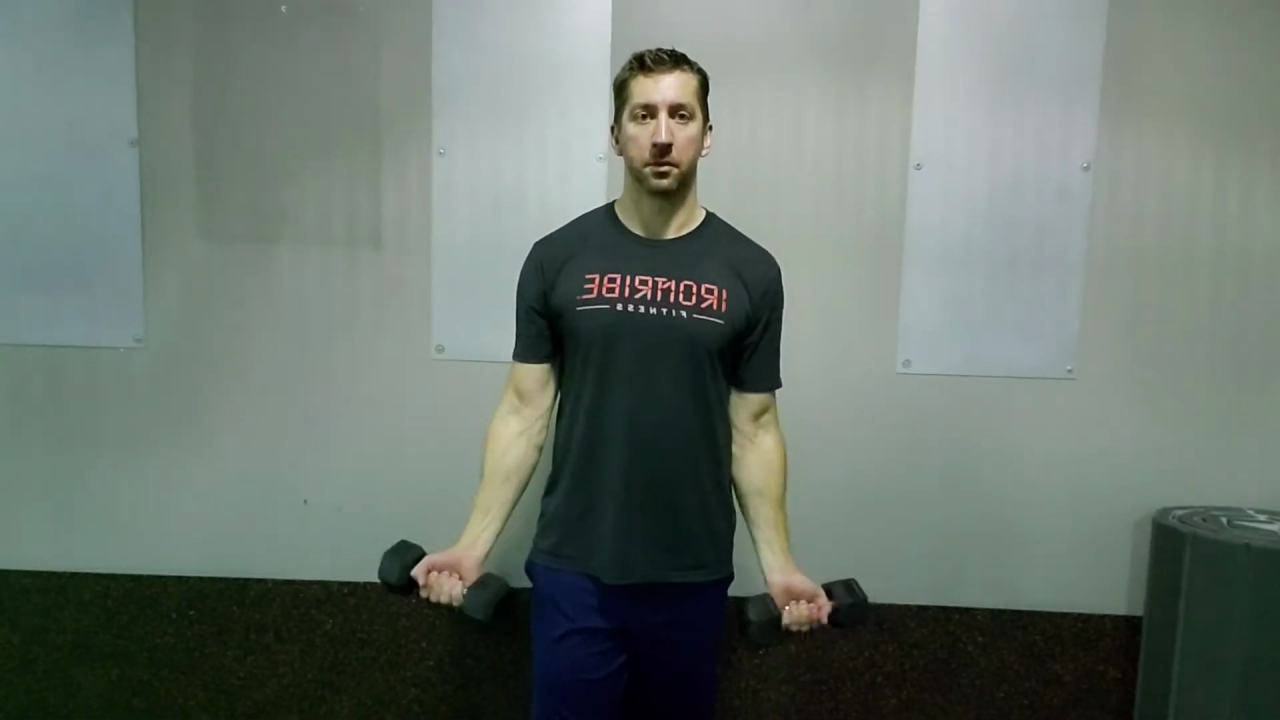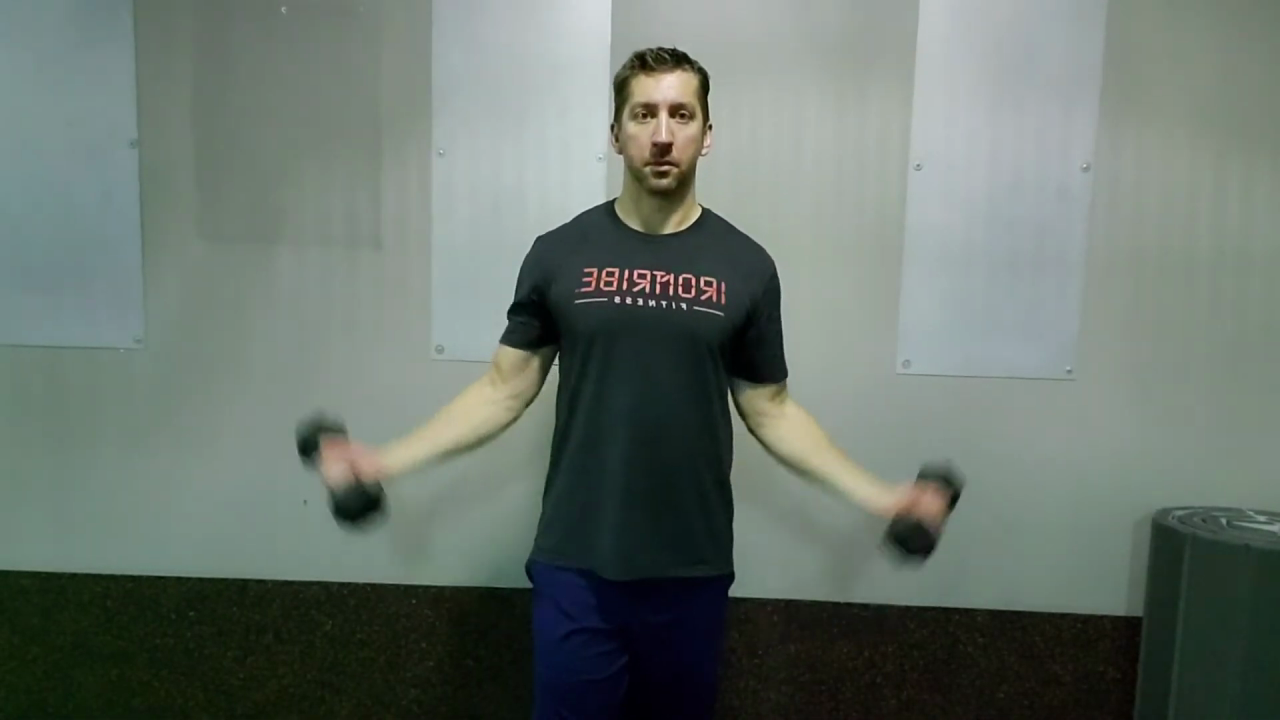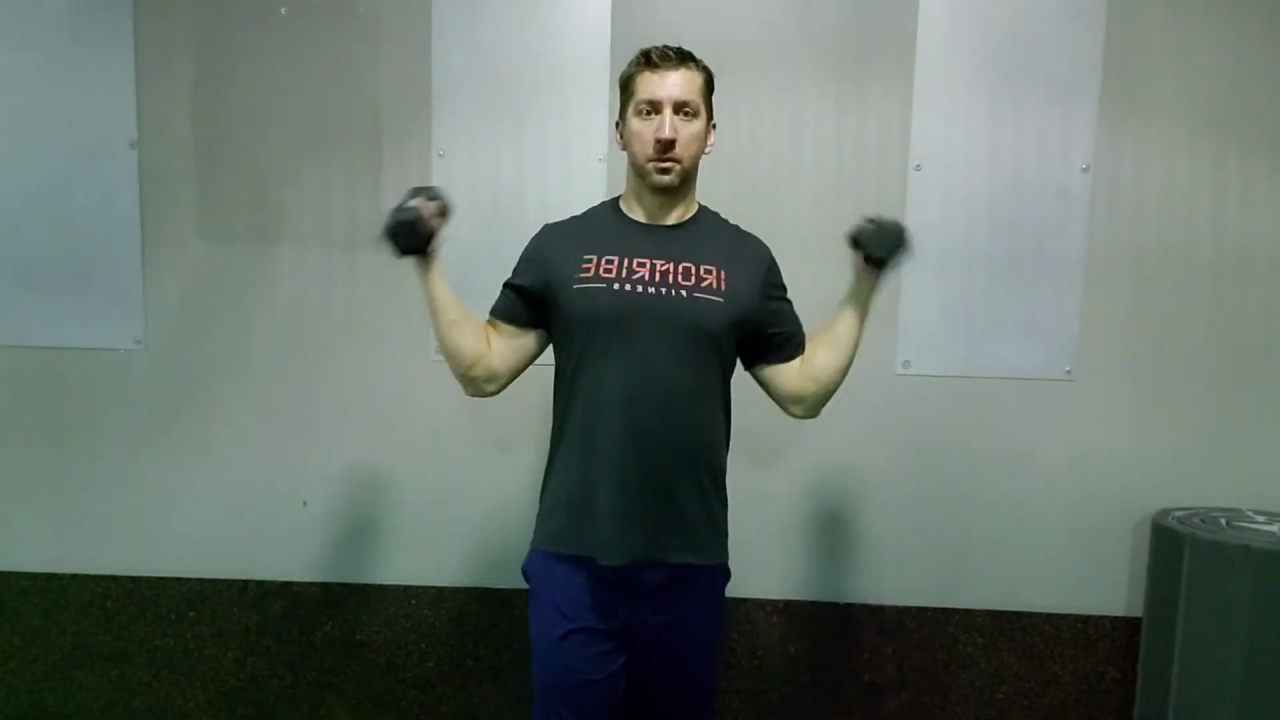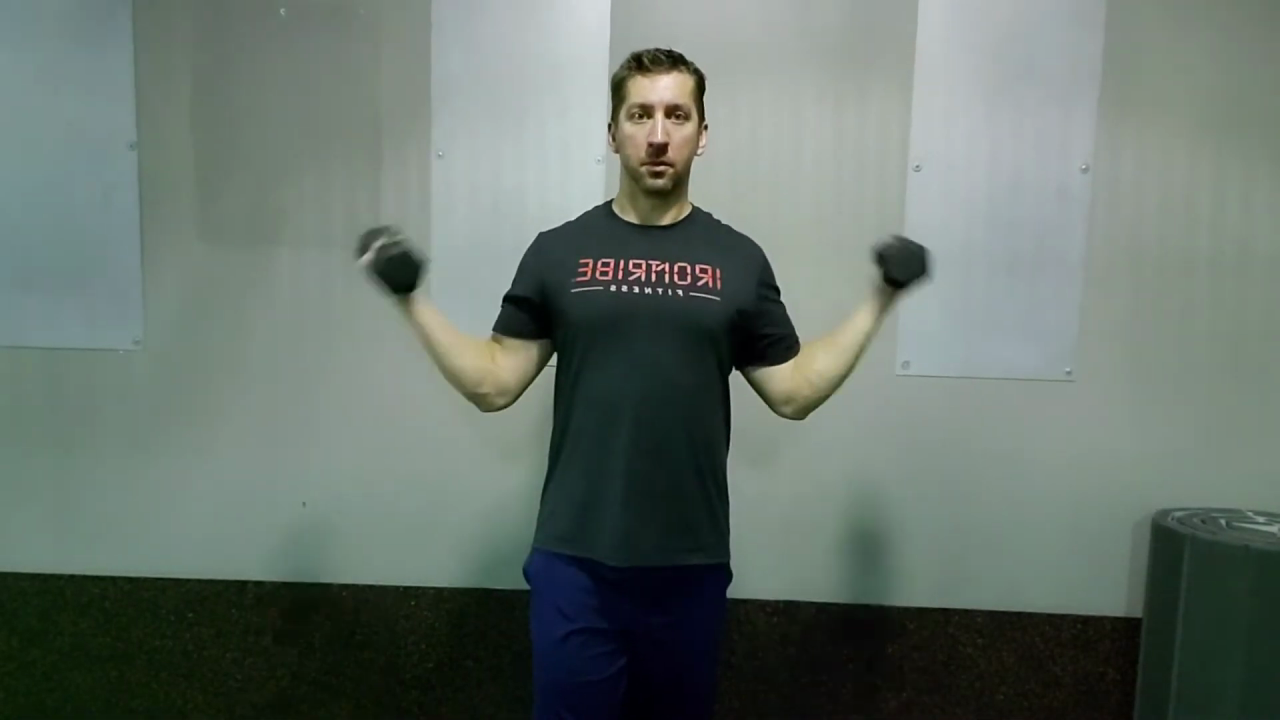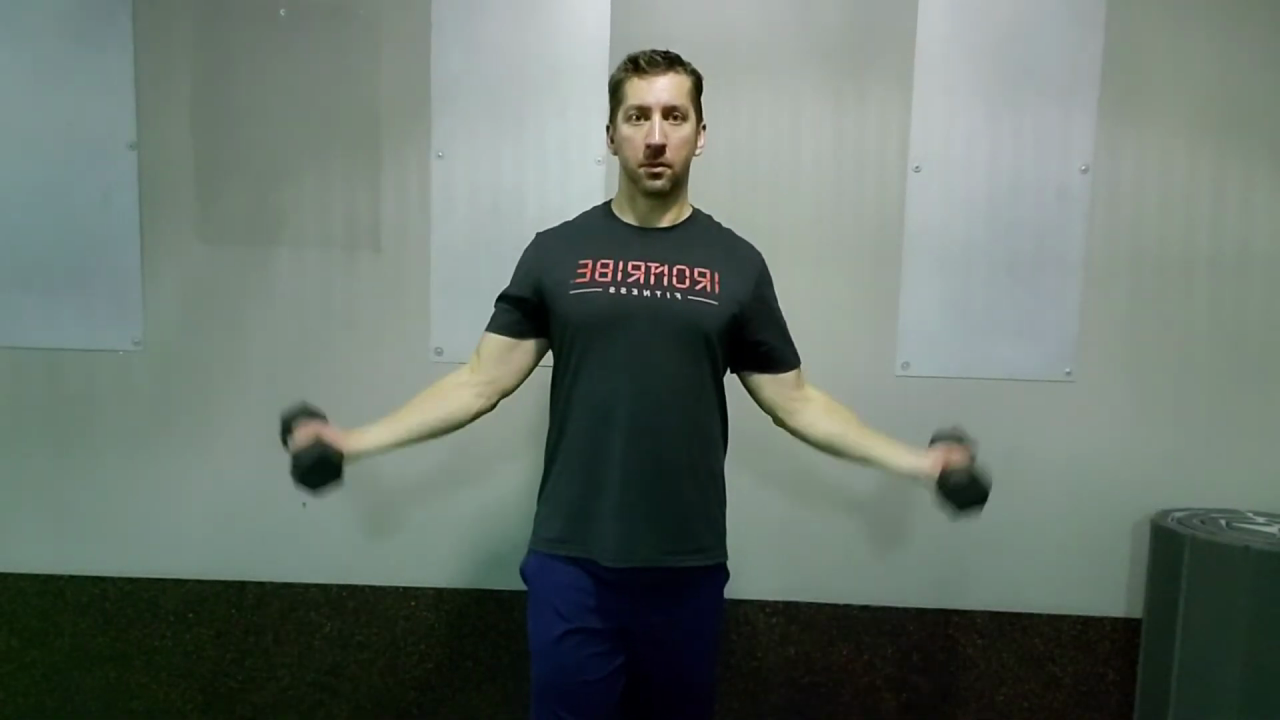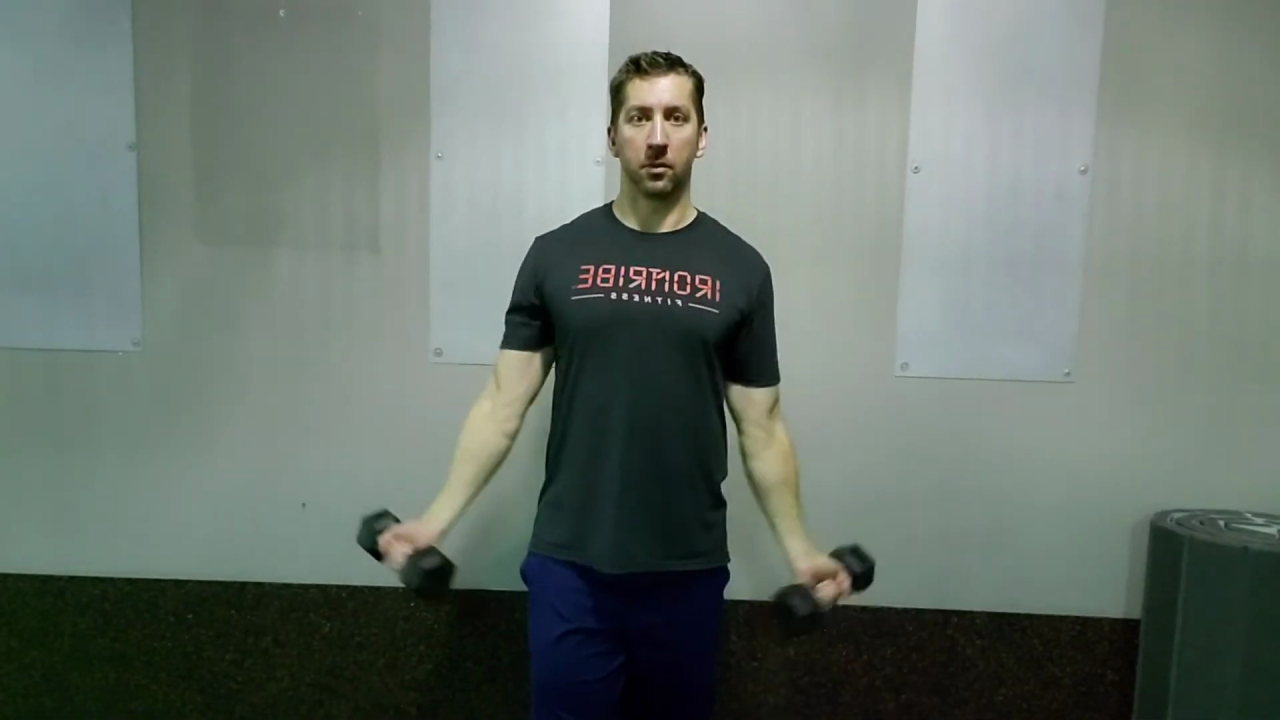
dt=0.4s
person 1, frame 1
left shoulder: (749, 270)
right shoulder: (557, 258)
left elbow: (753, 426)
right elbow: (524, 411)
left wrist: (778, 563)
right wrist: (474, 544)
left hip: (692, 571)
right hip: (574, 564)
person 1, frame 2
left shoulder: (745, 265)
right shoulder: (559, 253)
left elbow: (769, 410)
right elbow: (505, 390)
left wrist: (870, 491)
right wrist: (391, 458)
left hip: (692, 564)
right hip: (576, 561)
person 1, frame 3
left shoulder: (745, 259)
right shoulder: (560, 246)
left elbow: (804, 392)
right elbow: (481, 370)
left wrist: (860, 288)
right wrist: (432, 266)
left hip: (689, 558)
right hip: (574, 553)
person 1, frame 4
left shoulder: (738, 259)
right shoulder: (558, 252)
left elbow: (793, 390)
right elbow: (494, 381)
left wrist: (877, 304)
right wrist: (411, 301)
left hip: (690, 558)
right hip: (575, 553)
person 1, frame 5
left shoulder: (737, 262)
right shoulder: (555, 252)
left elbow: (793, 400)
right elbow: (482, 380)
left wrist: (908, 458)
right wrist: (362, 439)
left hip: (688, 560)
right hip: (572, 556)
person 1, frame 6
left shoulder: (740, 267)
right shoulder: (555, 255)
left elbow: (760, 424)
right elbow: (504, 401)
left wrist: (798, 548)
right wrist: (439, 517)
left hip: (688, 565)
right hip: (570, 560)
